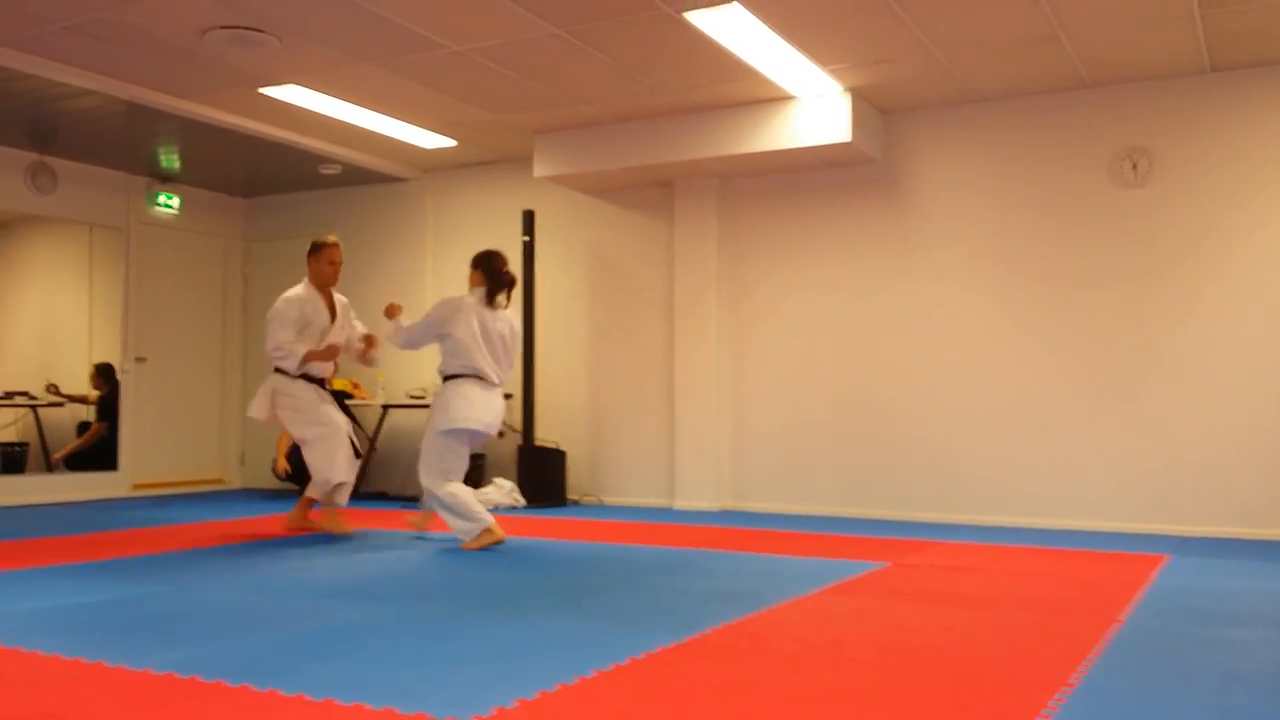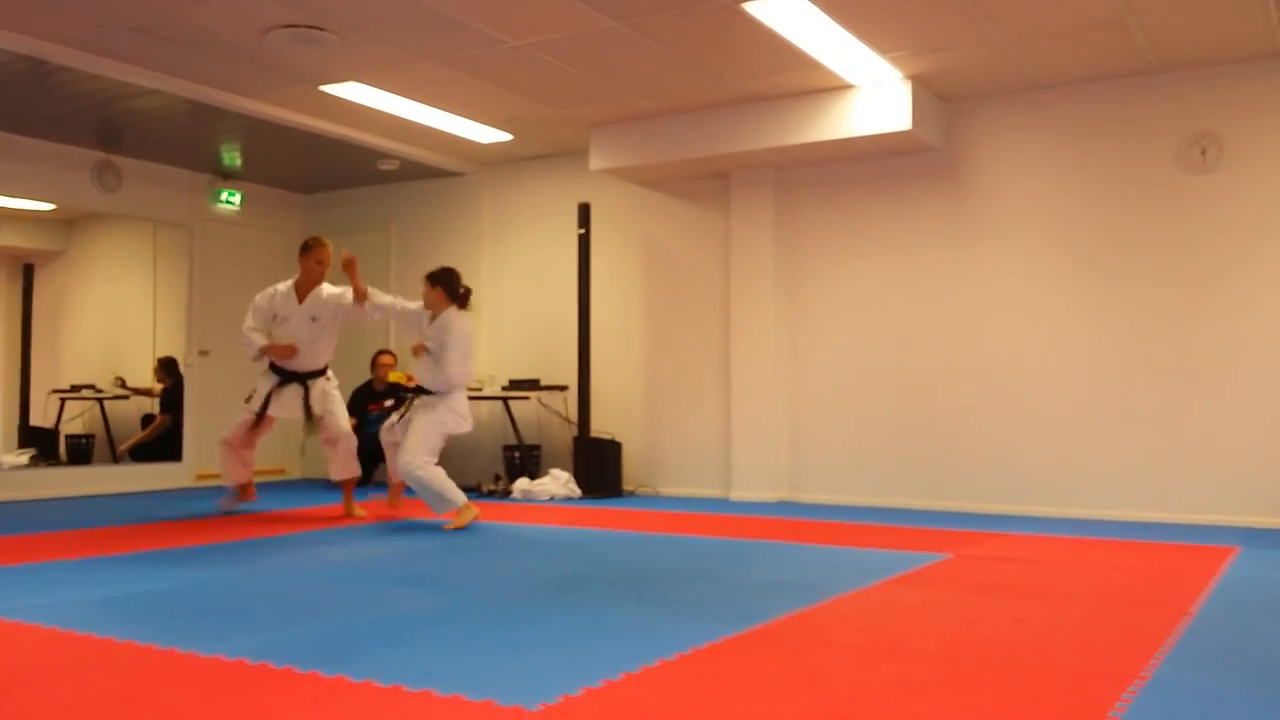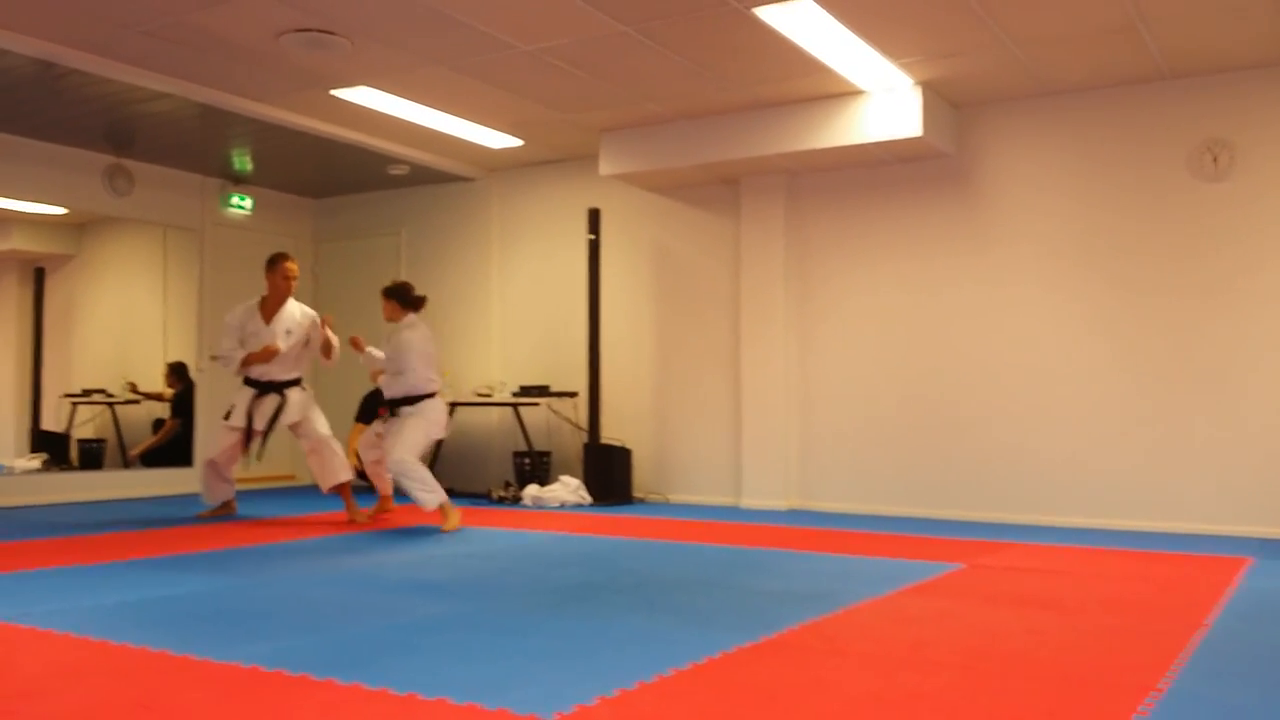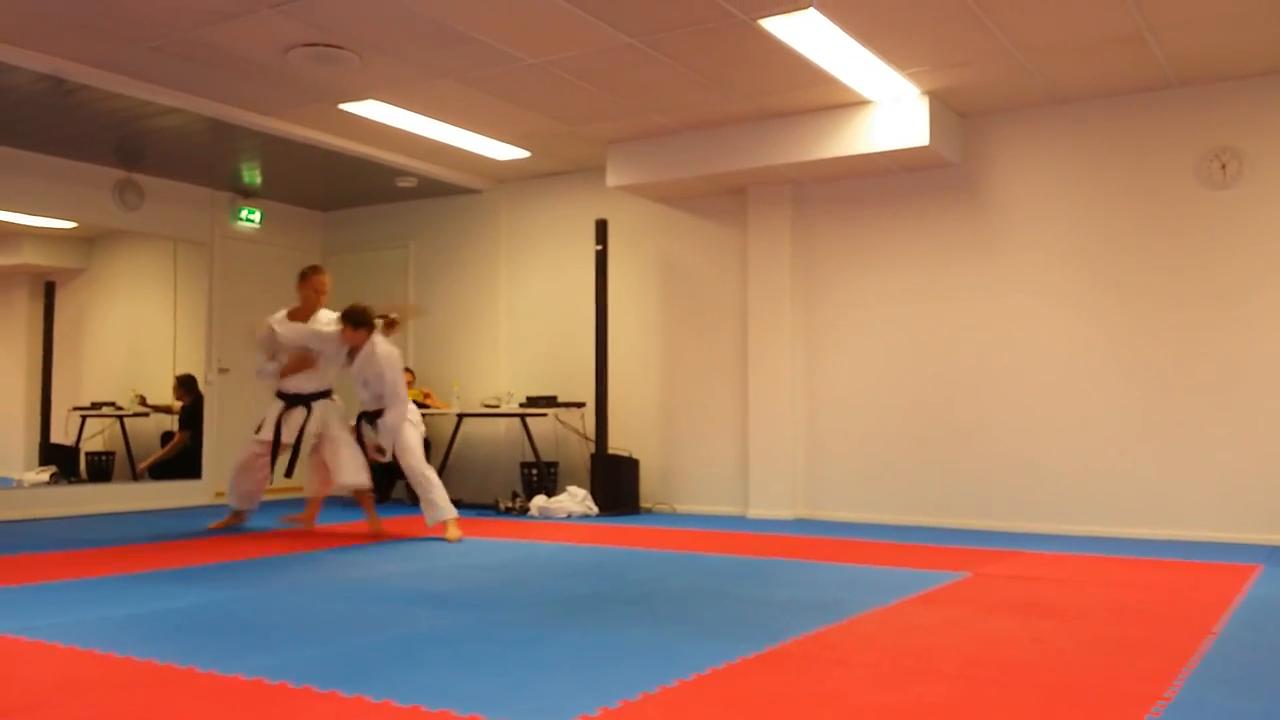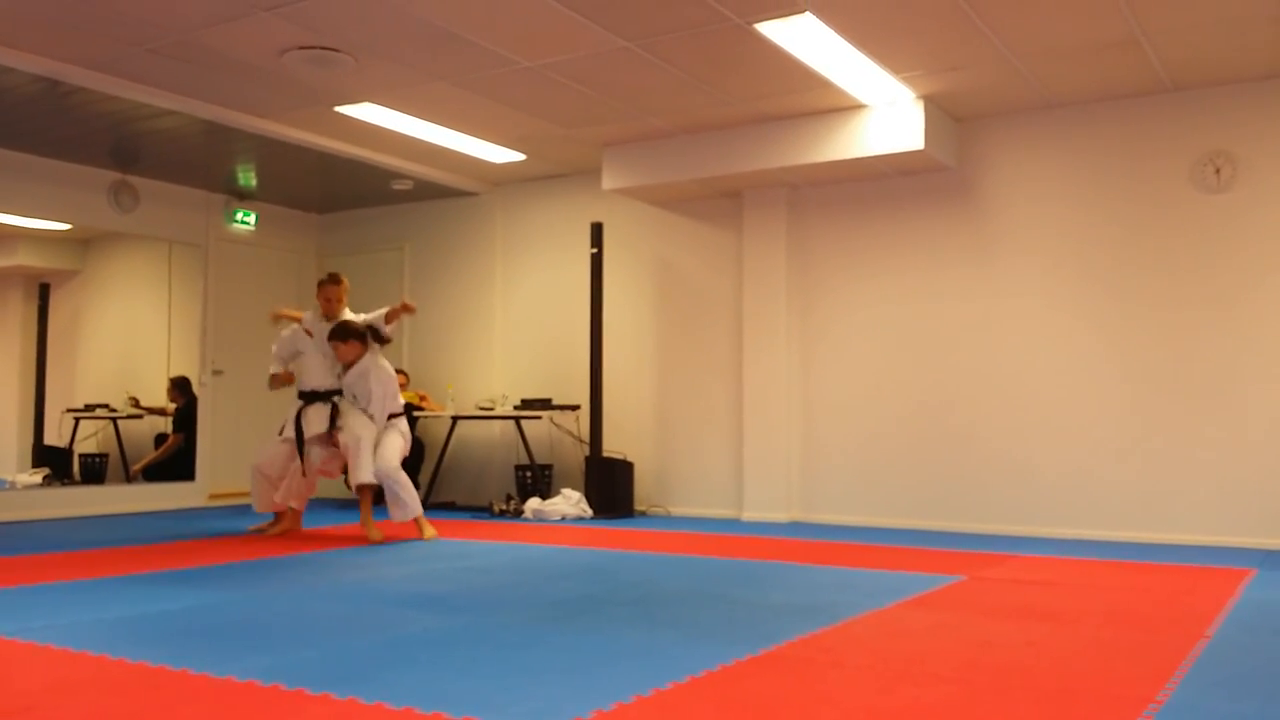
dt=0.4s
person 1, frame 1
left shoulder: (341, 305)
right shoulder: (294, 301)
left elbow: (355, 340)
right elbow: (277, 347)
left wrist: (367, 344)
right wrist: (318, 353)
left hip: (317, 390)
right hip: (290, 388)
left knee: (342, 448)
right knee: (333, 439)
left ankle: (301, 513)
right ankle: (331, 510)
person 1, frame 2
left shoulder: (334, 297)
right shoulder: (273, 296)
left elbow: (365, 307)
right elbow: (249, 330)
right wrist: (273, 348)
left hip: (316, 384)
right hip: (277, 381)
left knee: (339, 433)
right knee: (237, 436)
left ankle: (349, 502)
right ankle: (244, 488)
person 1, frame 3
left shoulder: (304, 315)
right shoulder: (242, 315)
left elbow: (327, 355)
right elbow: (225, 355)
left wrist: (326, 336)
right wrist: (255, 357)
left hip: (291, 395)
right hip: (253, 396)
left knee: (321, 440)
right knee: (220, 454)
left ankle: (351, 506)
right ankle: (225, 503)
person 1, frame 4
left shoulder: (333, 322)
right shoulder: (275, 324)
right elbow: (264, 368)
right wrist: (290, 368)
left hip: (320, 406)
right hip: (285, 407)
left knee: (342, 449)
right knee: (250, 463)
left ankle: (370, 514)
right ankle: (239, 513)
person 1, frame 5
left shoulder: (354, 324)
right shoulder: (297, 330)
left elbow: (377, 321)
right elbow: (278, 358)
left wrist: (396, 310)
right wrist: (277, 376)
left hip: (338, 407)
right hip: (308, 409)
right knee: (267, 464)
right ankle: (281, 517)
person 2, frame 1
left shoulder: (454, 306)
right shoulder: (509, 320)
left elbow: (409, 339)
left wrist: (396, 318)
left hip: (459, 397)
right hip: (489, 400)
left knee: (438, 479)
right knee: (439, 460)
left ankle: (485, 529)
right ankle: (430, 512)
person 2, frame 2
left shoulder: (454, 327)
right shoulder: (429, 315)
left elbow: (452, 377)
right elbow: (394, 308)
left wrist: (425, 355)
right wrist: (361, 288)
left hip: (444, 405)
right hip: (428, 402)
left knee: (412, 464)
right knee: (391, 432)
left ankle: (463, 508)
right ankle: (398, 486)
person 2, frame 3
left shoulder: (407, 336)
right shoulder: (407, 330)
left elbow: (413, 381)
right elbow: (390, 366)
left wrist: (383, 381)
right wrist: (365, 350)
left hip: (421, 410)
right hip: (404, 410)
left knee: (400, 461)
right knee: (369, 446)
left ankle: (448, 510)
right ankle: (385, 499)
person 2, frame 4
left shoulder: (382, 355)
right shoulder: (349, 342)
left elbow: (398, 399)
right elbow: (311, 335)
left wrist: (382, 438)
right wrist: (277, 327)
left hip: (398, 417)
right hip: (371, 418)
left knee: (416, 466)
left ankle: (450, 523)
person 2, frame 5
left shoulder: (376, 372)
right shoulder: (358, 359)
left elbow: (376, 419)
left hip: (389, 426)
right hip: (364, 427)
left knee: (386, 467)
left ankle: (420, 521)
